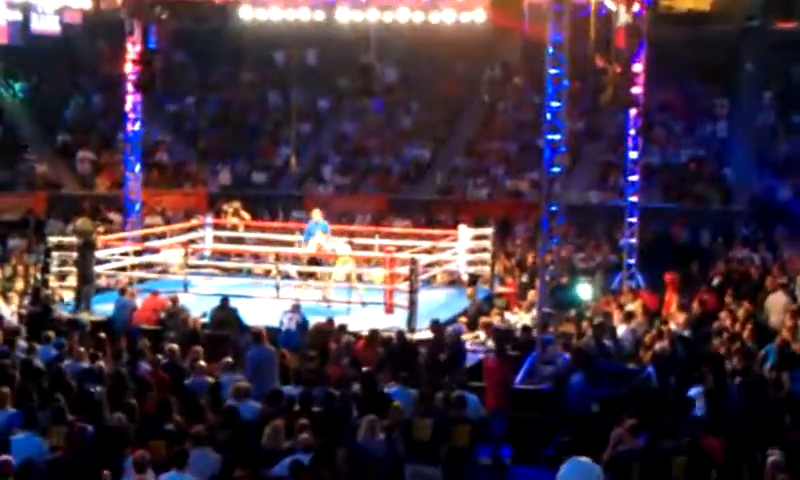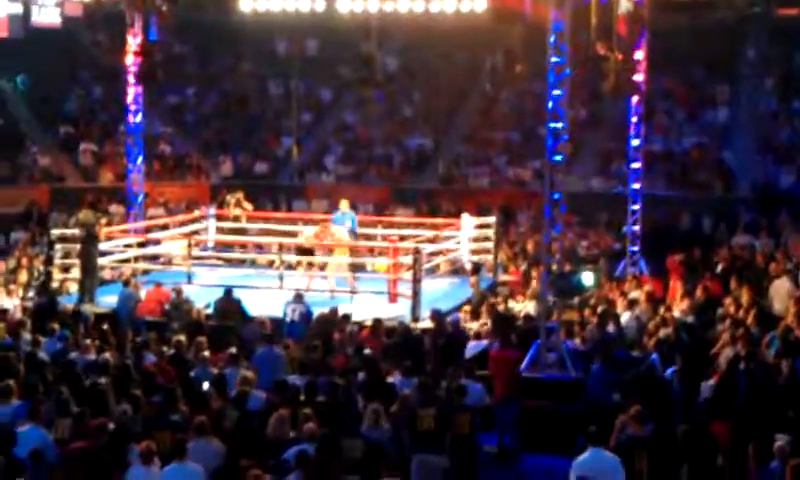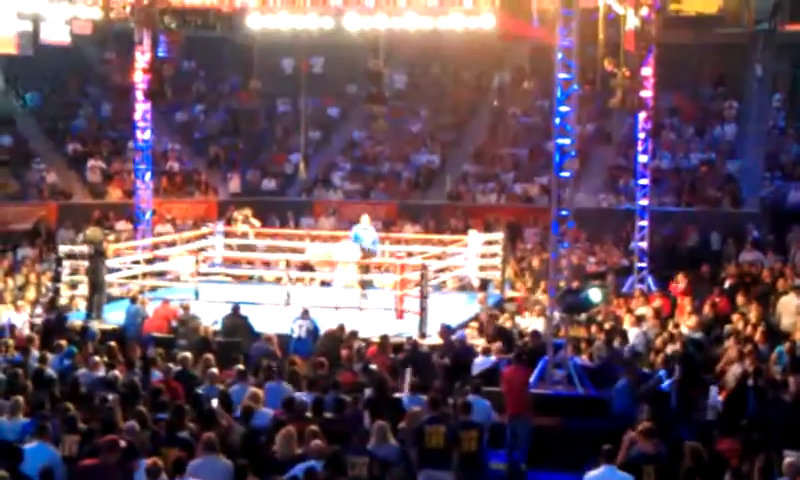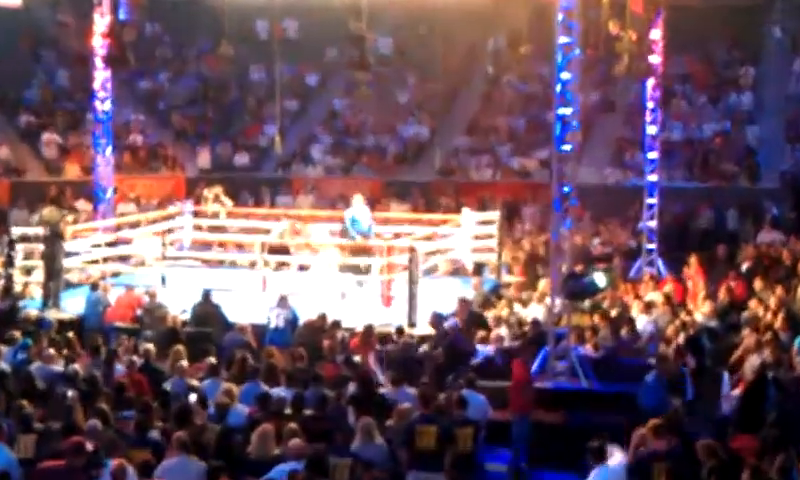
dt=0.5s
person 1, frame 1
left shoulder: (488, 360)
right shoulder: (504, 363)
left hip: (491, 401)
right hip: (500, 403)
left knee: (495, 431)
right knee: (499, 431)
left ankle: (496, 455)
right ankle: (497, 455)
person 1, frame 2
left shoulder: (494, 352)
right shoulder: (515, 353)
left elbow: (491, 371)
right elbow: (517, 372)
left hip: (499, 392)
right hip: (511, 391)
left knee: (501, 420)
right knee: (511, 420)
left ankle: (502, 446)
right ankle: (511, 446)
person 1, frame 3
left shoulder: (506, 371)
right shoulder: (526, 372)
left elbow: (504, 389)
right elbow: (523, 390)
left hip: (511, 409)
right hip: (523, 410)
left knee: (511, 437)
right knee: (522, 439)
left ankle: (512, 463)
right ankle: (520, 464)
person 1, frame 4
left shoulder: (518, 363)
right shoulder: (522, 371)
right elbow: (525, 394)
left hip: (523, 409)
right hip: (521, 410)
left knee: (520, 440)
right knee: (520, 440)
left ankle: (520, 463)
right ankle: (519, 464)
